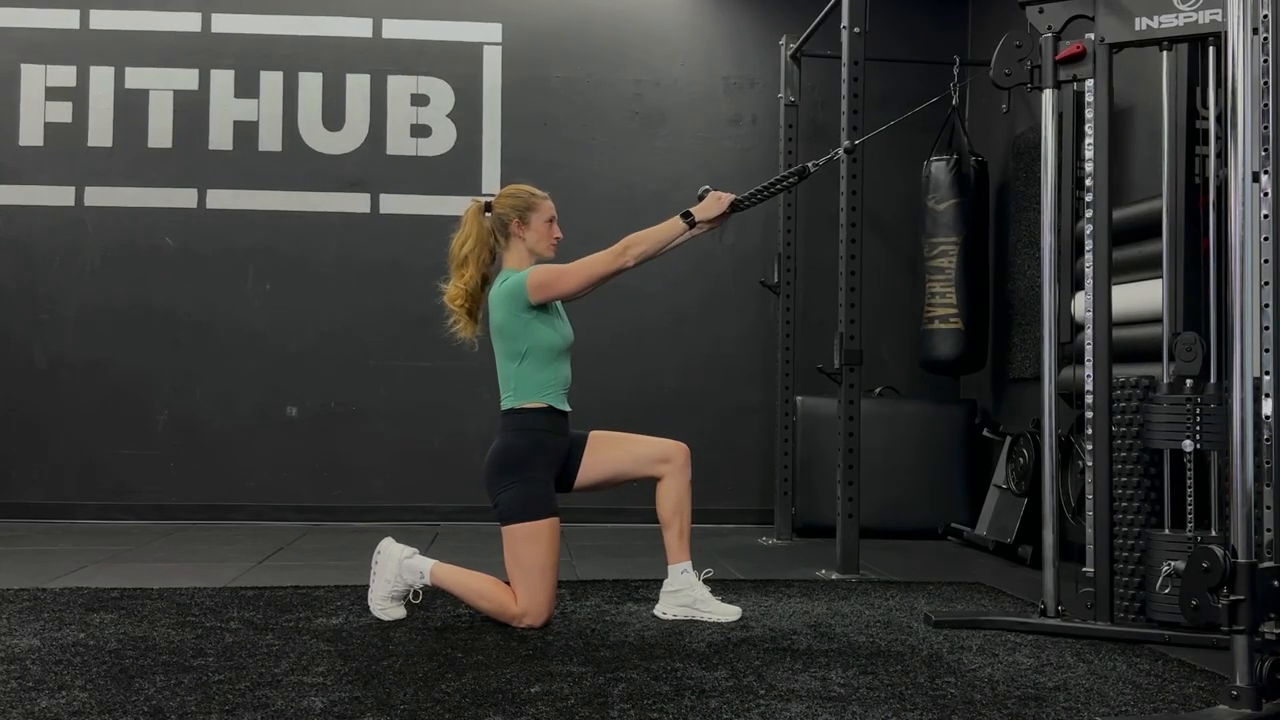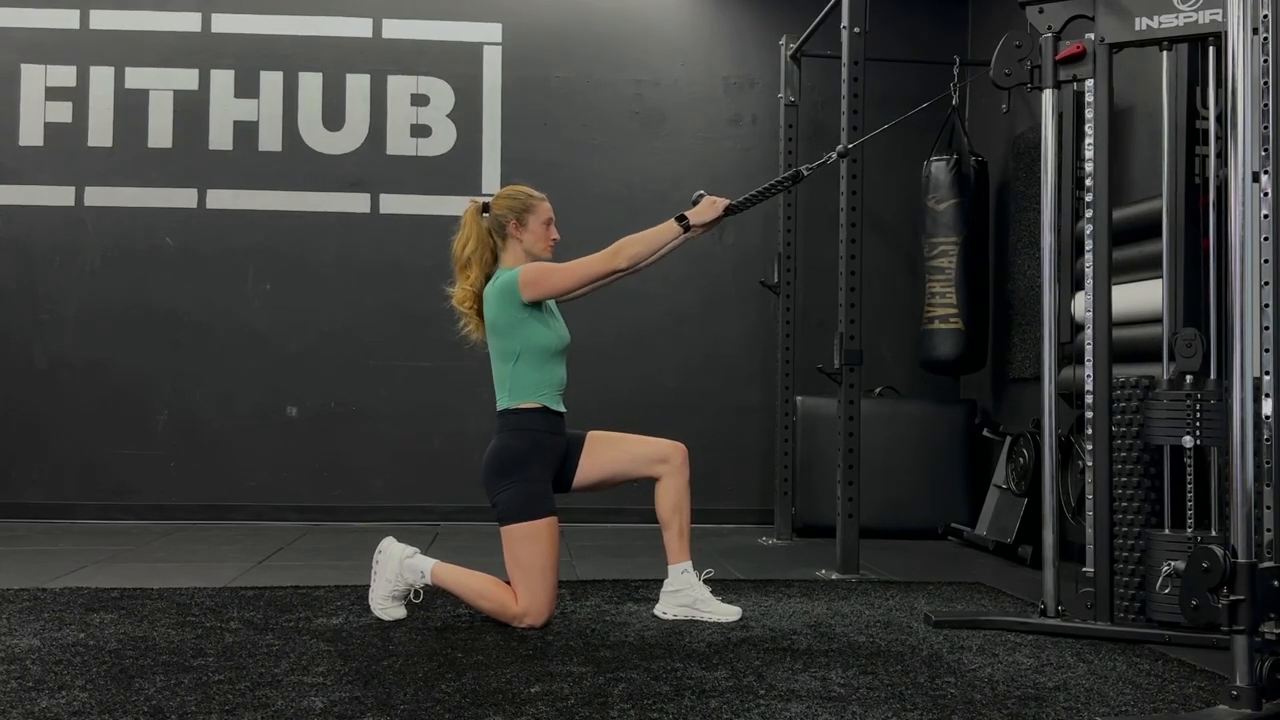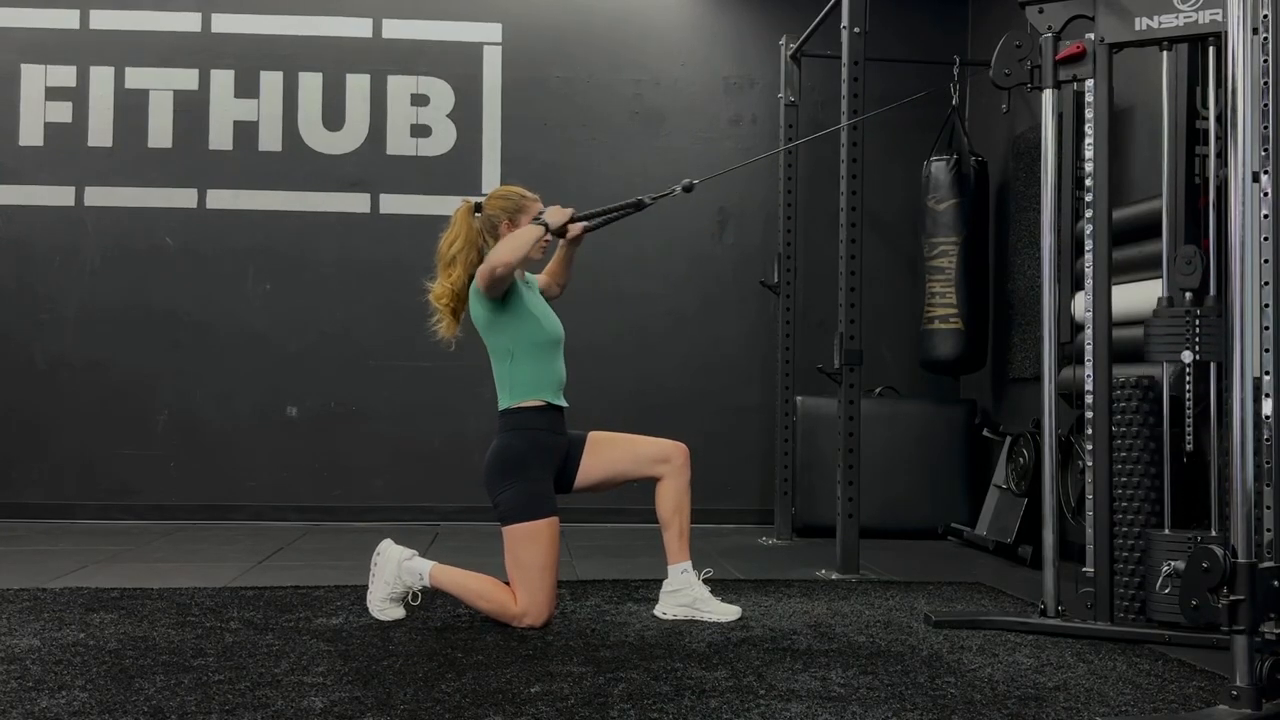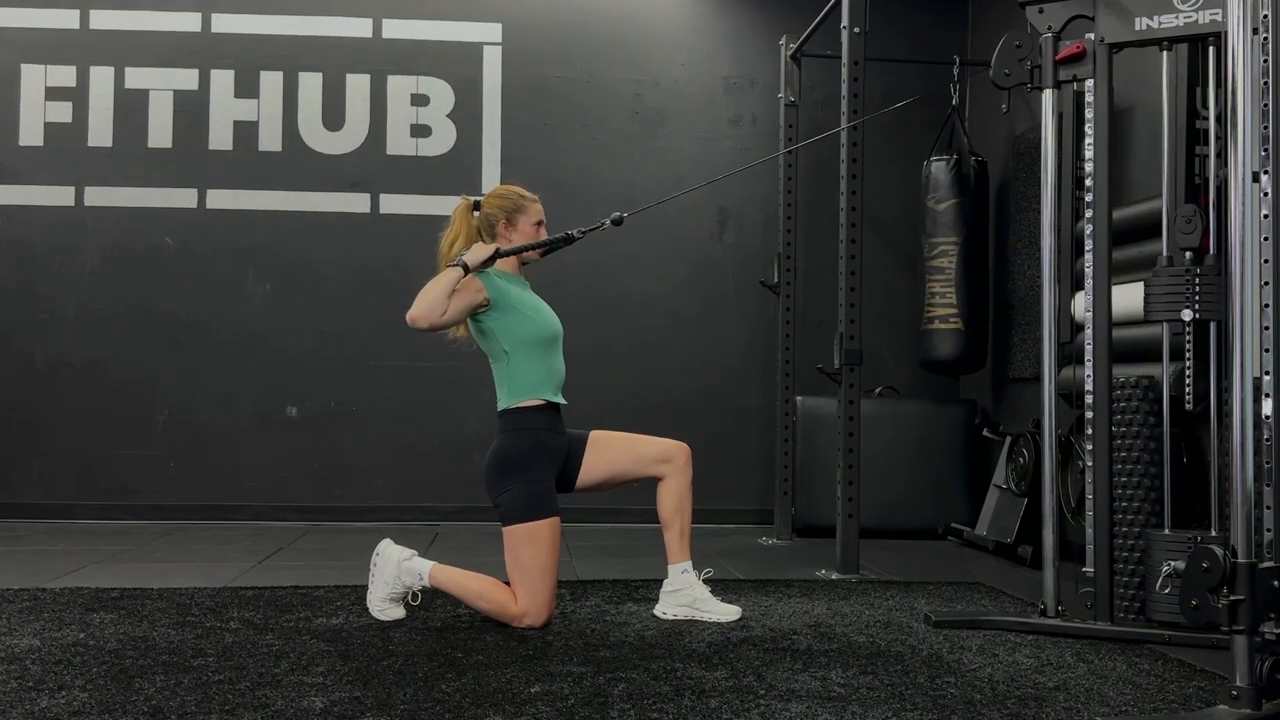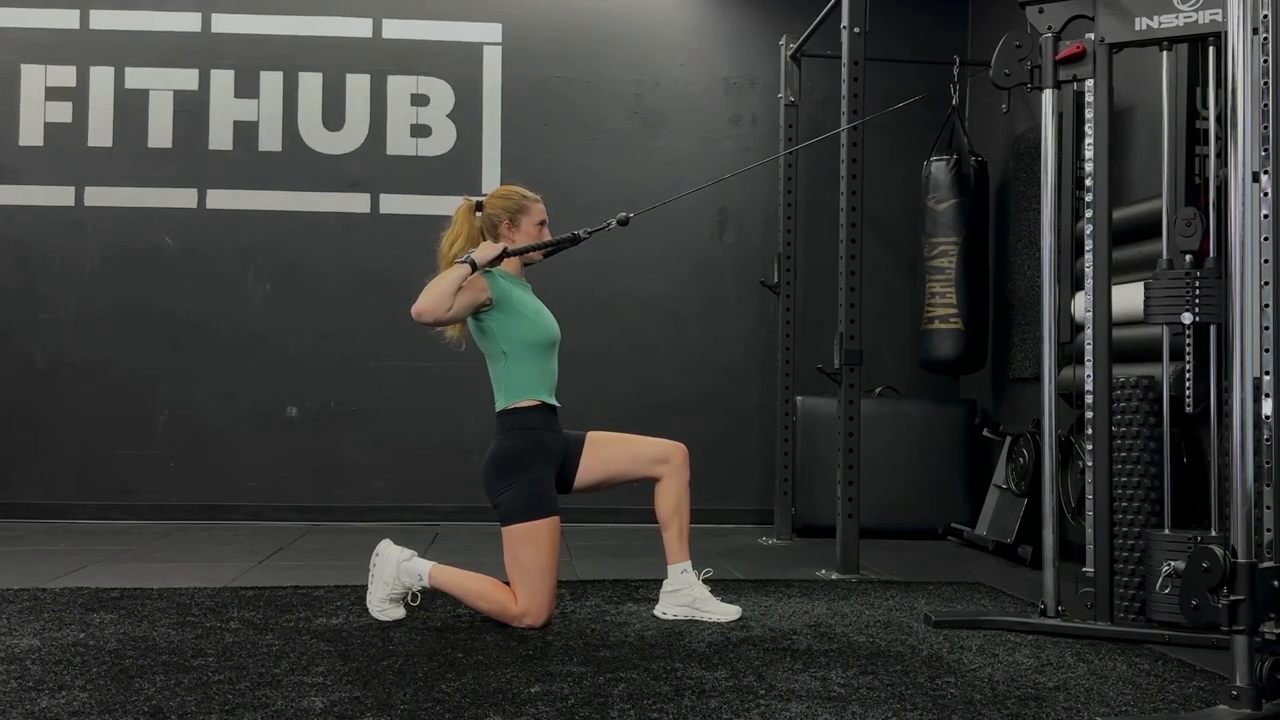
dt=0.4s
person 1, frame 1
left shoulder: (531, 285)
right shoulder: (519, 287)
left elbow: (622, 260)
right elbow: (622, 256)
left wrist: (698, 224)
right wrist: (694, 215)
left hip: (554, 443)
right hip: (523, 451)
left knee: (674, 457)
right knee: (530, 614)
left ankle: (680, 590)
right ankle: (410, 568)
person 1, frame 2
left shoulder: (535, 287)
right shoulder: (512, 282)
left elbow: (620, 269)
right elbow: (611, 261)
left wrist: (689, 227)
right wrist: (689, 218)
left hip: (552, 442)
right hip: (520, 451)
left knee: (671, 457)
right knee: (531, 613)
left ankle: (680, 590)
right ankle: (411, 566)
person 1, frame 3
left shoulder: (520, 283)
right shoulder: (494, 283)
left elbow: (554, 285)
right elbow: (500, 262)
left wrist: (570, 238)
right wrist: (543, 224)
left hip: (552, 441)
right hip: (521, 449)
left knee: (673, 457)
right knee: (531, 613)
left ankle: (680, 590)
right ankle: (409, 569)
person 1, frame 4
left shoulder: (514, 284)
right shoulder: (482, 285)
right elbow: (420, 317)
right wrist: (465, 262)
left hip: (553, 440)
right hip: (522, 448)
left knee: (675, 457)
right knee: (530, 614)
left ankle: (681, 591)
right ankle: (409, 569)
person 1, frame 5
left shoulder: (513, 286)
right shoulder: (486, 285)
right elbow: (425, 311)
left wrist: (517, 263)
right wrist: (472, 259)
left hip: (550, 441)
right hip: (519, 449)
left knee: (672, 458)
right knee: (530, 614)
left ankle: (680, 591)
right ankle: (408, 569)
